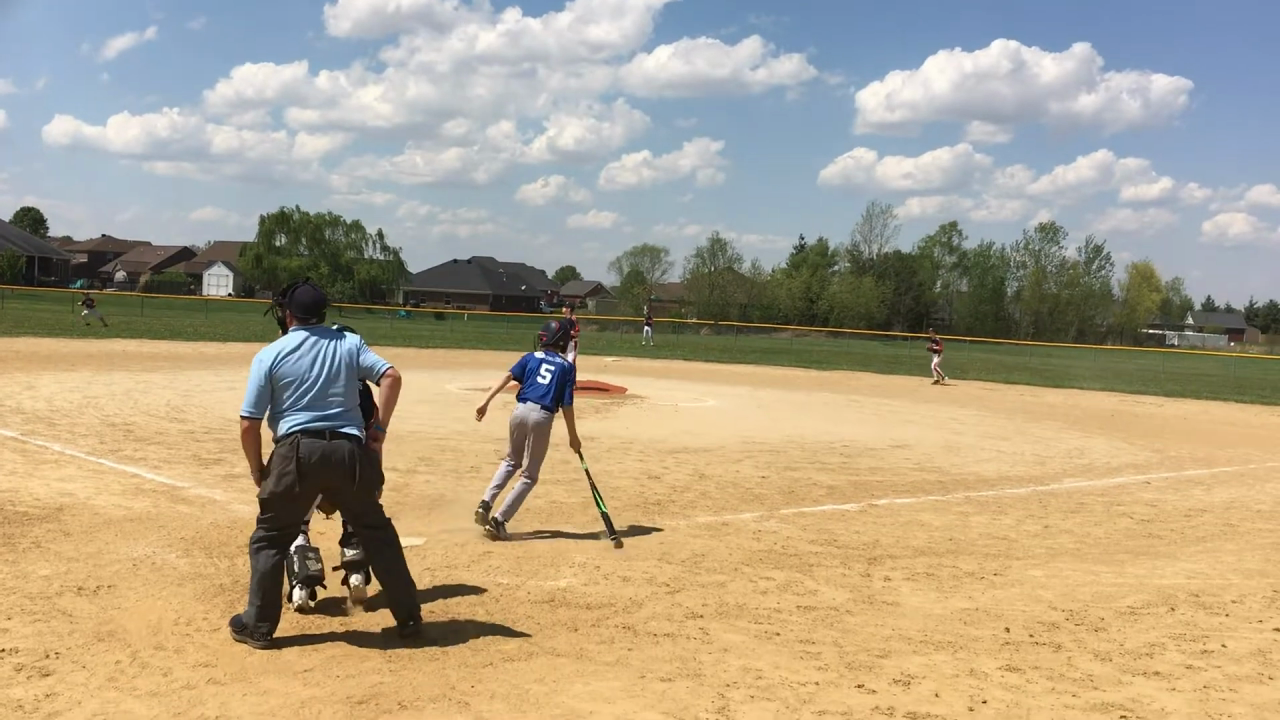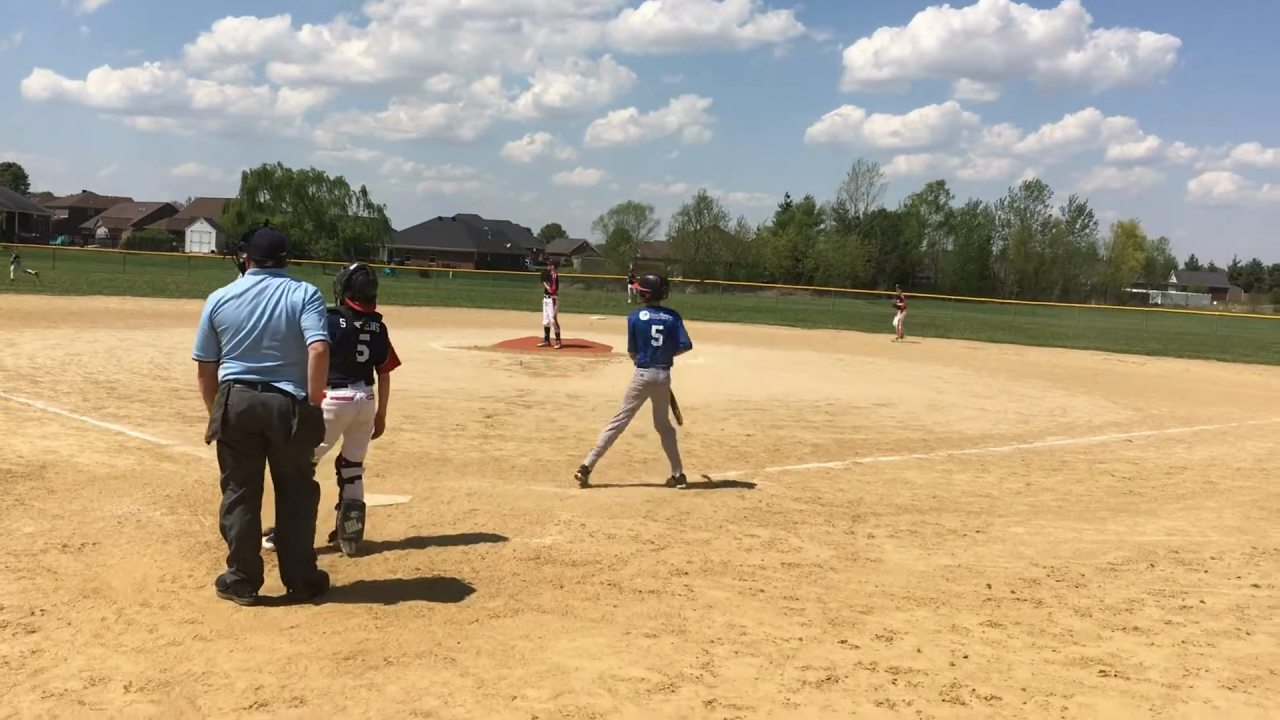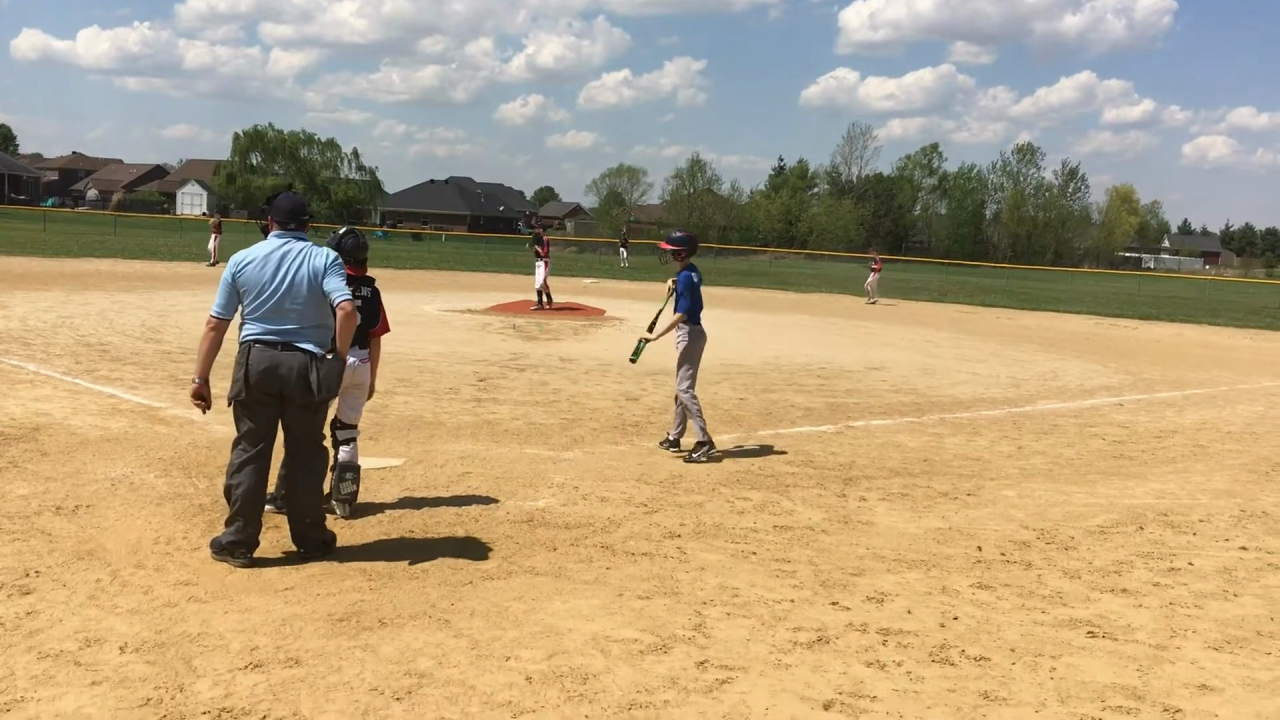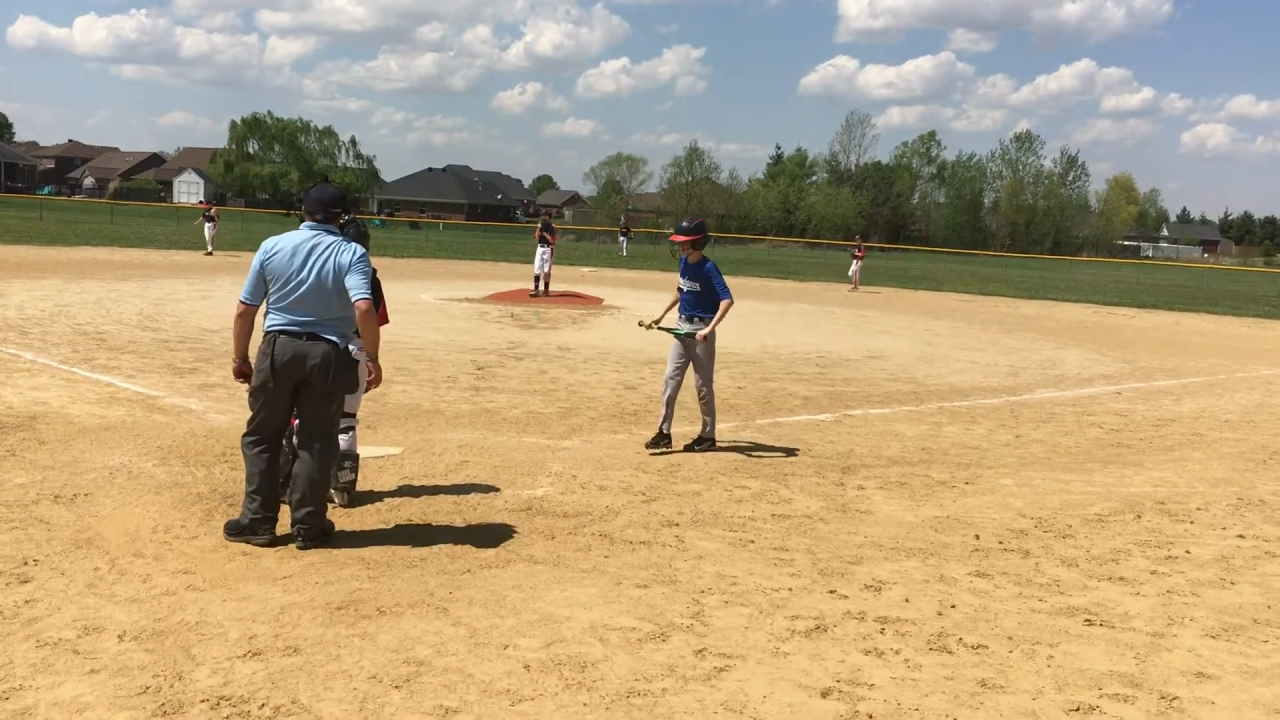
dt=0.7s
person 1, frame 1
left shoulder: (269, 355)
right shoulder: (350, 343)
left elbow: (249, 424)
right elbow: (391, 377)
left wrist: (258, 470)
right wrist: (379, 428)
left hip: (298, 452)
right hip: (350, 452)
left knee: (269, 539)
right knee: (377, 533)
left ankle: (258, 625)
right ankle: (407, 617)
person 1, frame 2
left shoulder: (220, 299)
right shoulder: (305, 294)
left elbow: (205, 367)
right elbow: (318, 349)
left wrist: (217, 411)
right wrist: (313, 402)
left hip: (236, 402)
right hip: (288, 404)
left knee: (240, 493)
right knee: (298, 493)
left ankle: (243, 581)
right ankle: (301, 579)
person 1, frame 3
left shoulder: (242, 260)
right shoulder: (325, 258)
left elbow: (216, 325)
right elbow: (346, 310)
left wrist: (201, 377)
right wrist: (339, 355)
left hip: (256, 361)
right hip: (307, 365)
left knee: (249, 452)
right knee: (306, 454)
left ankle: (239, 541)
right ankle: (310, 538)
person 1, frame 4
left shoulder: (272, 246)
right shoulder: (352, 253)
left elbow: (245, 310)
right elbow: (363, 308)
left wrist: (240, 358)
right wrist: (372, 359)
left hip: (278, 349)
right hip: (326, 355)
left knee: (262, 436)
right knee: (317, 441)
left ankle: (258, 522)
right ankle: (308, 526)
person 2, frame 1
right shoulder: (359, 387)
right elbow: (373, 434)
left knee: (296, 526)
right knee: (355, 523)
left ankle: (302, 586)
right ankle: (357, 575)
person 2, frame 2
left shoulder: (329, 321)
right shoulder: (378, 327)
right elbow: (384, 375)
right wrist: (381, 414)
left hip: (334, 399)
right hip: (365, 400)
right knee: (352, 469)
right ankle: (349, 536)
person 2, frame 3
right shoulder: (371, 291)
right elbow: (375, 340)
right wrist: (371, 379)
right hip: (360, 364)
right knee: (347, 432)
left ankle: (285, 496)
right ankle: (343, 498)
person 2, frame 4
right shoulder: (370, 280)
right wrist: (371, 367)
right hip: (358, 355)
right knee: (346, 422)
left ankle: (285, 483)
right ankle: (342, 487)
person 3, frame 1
left shoulder: (531, 357)
right shoulder: (567, 367)
left elbow: (508, 377)
right elbow: (566, 406)
left wrist: (486, 402)
right wrist: (573, 437)
left hip: (520, 412)
right hip: (542, 417)
left knee: (512, 461)
right knee: (529, 475)
left ankle: (485, 503)
right ankle: (498, 520)
person 3, frame 2
left shoulder: (635, 317)
right shoulder: (673, 316)
left elbow: (632, 352)
right elbow: (686, 345)
right wrist: (667, 354)
left hip: (643, 375)
right hip: (663, 376)
left knee: (617, 424)
right knee: (663, 425)
left ankle: (588, 467)
right ankle: (678, 475)
person 3, frame 3
left shoulder: (685, 278)
right shoulder: (690, 271)
left elbow: (681, 314)
left wrist: (656, 335)
right wrist: (676, 284)
left hip: (689, 334)
right hip: (691, 333)
left knee: (684, 388)
right knee: (683, 387)
left ankle: (704, 441)
right ankle: (675, 437)
person 3, frame 4
left shoulder: (708, 268)
right shoulder: (683, 262)
left elbow: (727, 299)
left wrist: (710, 328)
right wrist: (663, 313)
left hip: (701, 330)
right hip: (682, 326)
left knee: (703, 385)
right knee: (671, 379)
left ankle: (708, 436)
right ankle: (664, 432)
